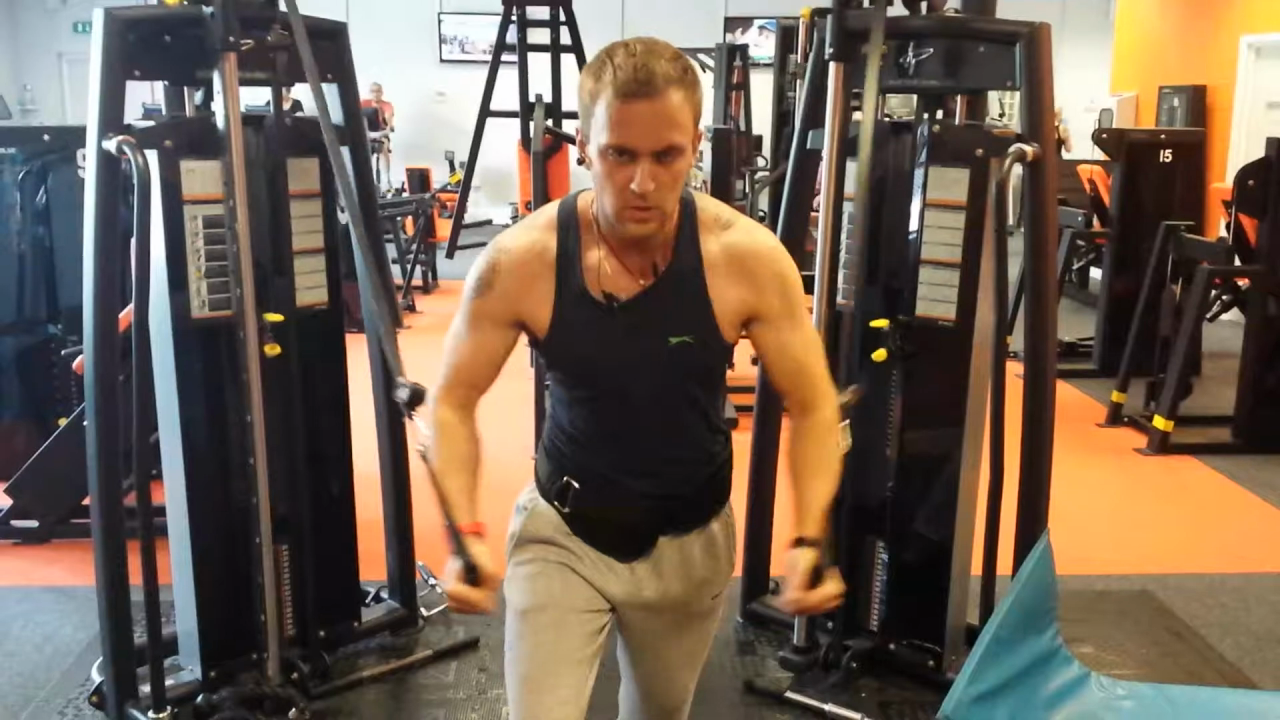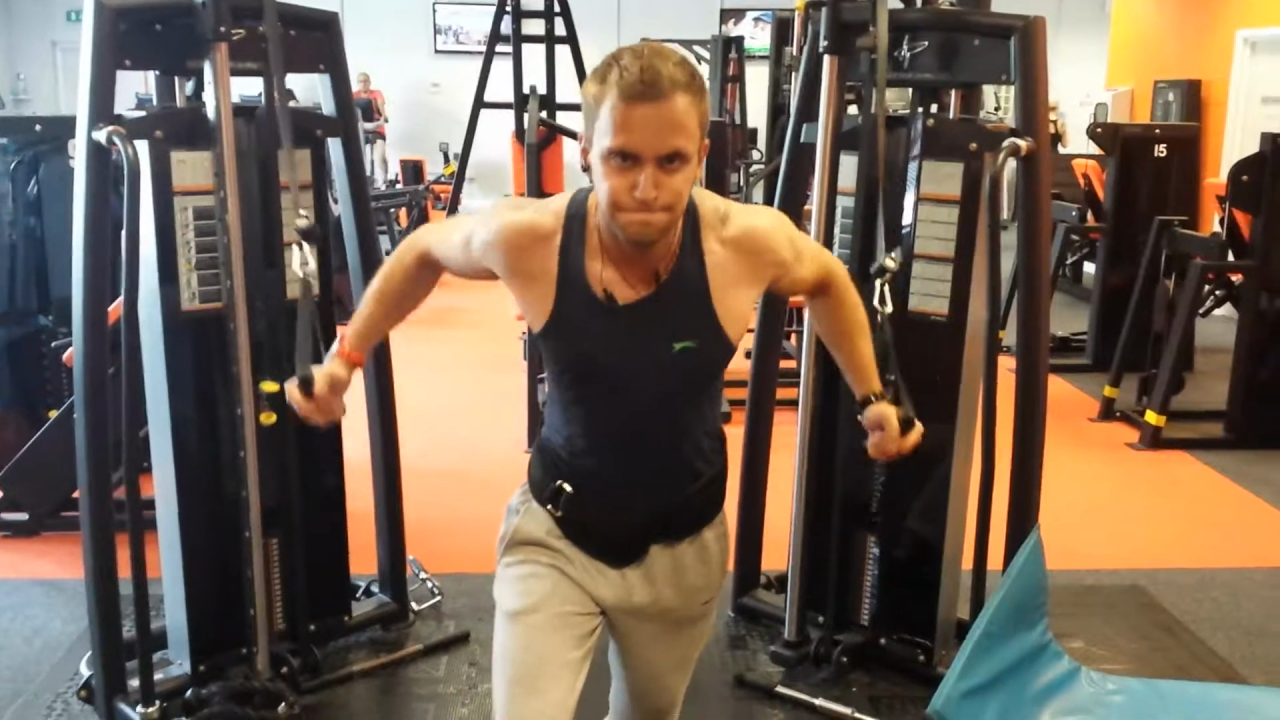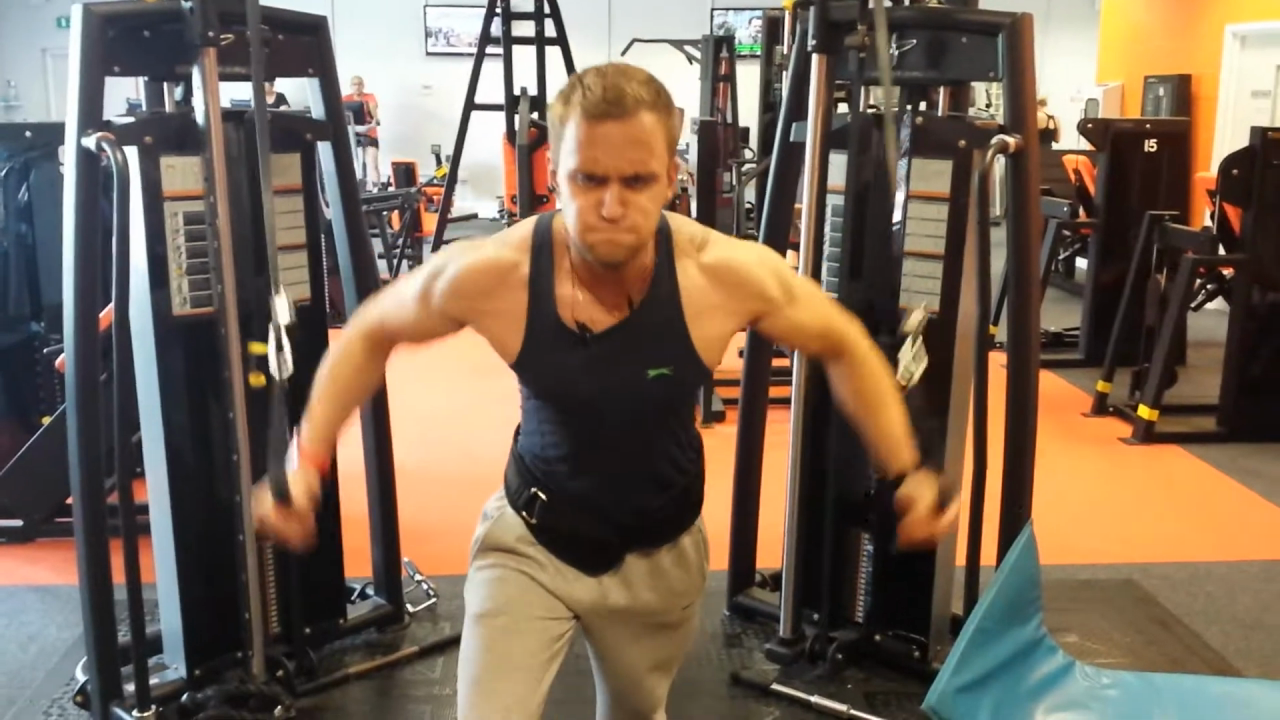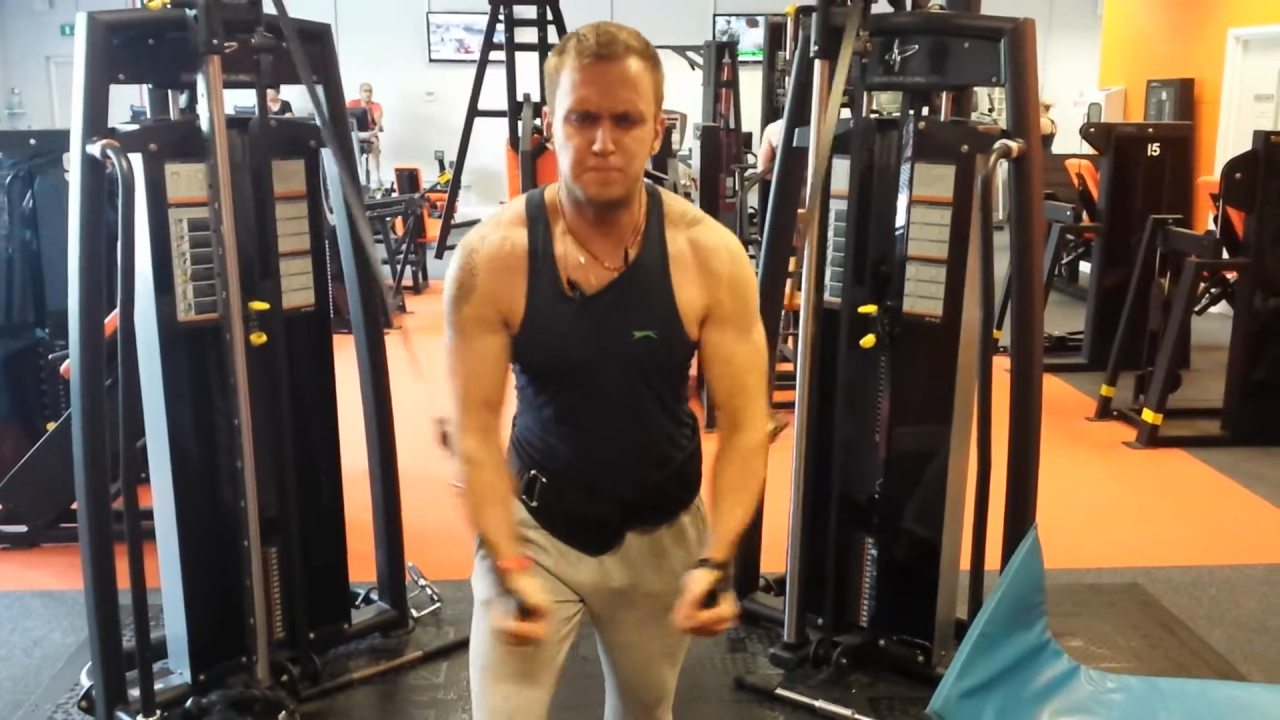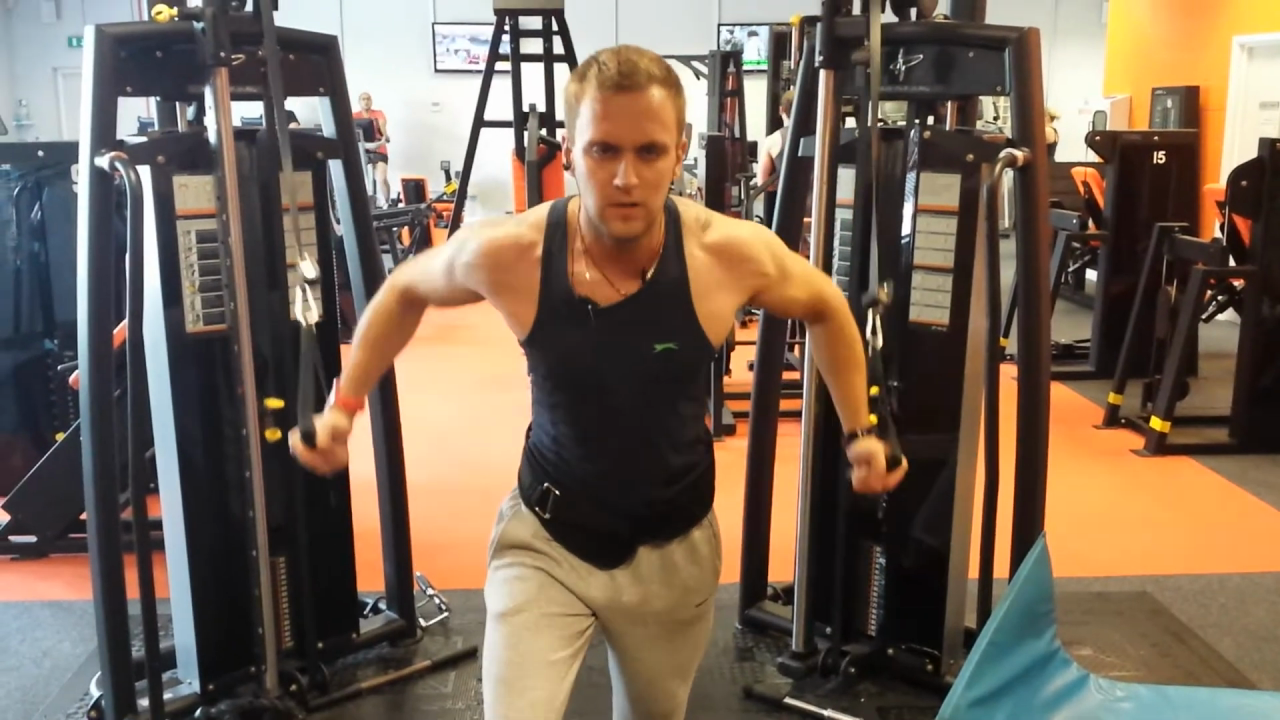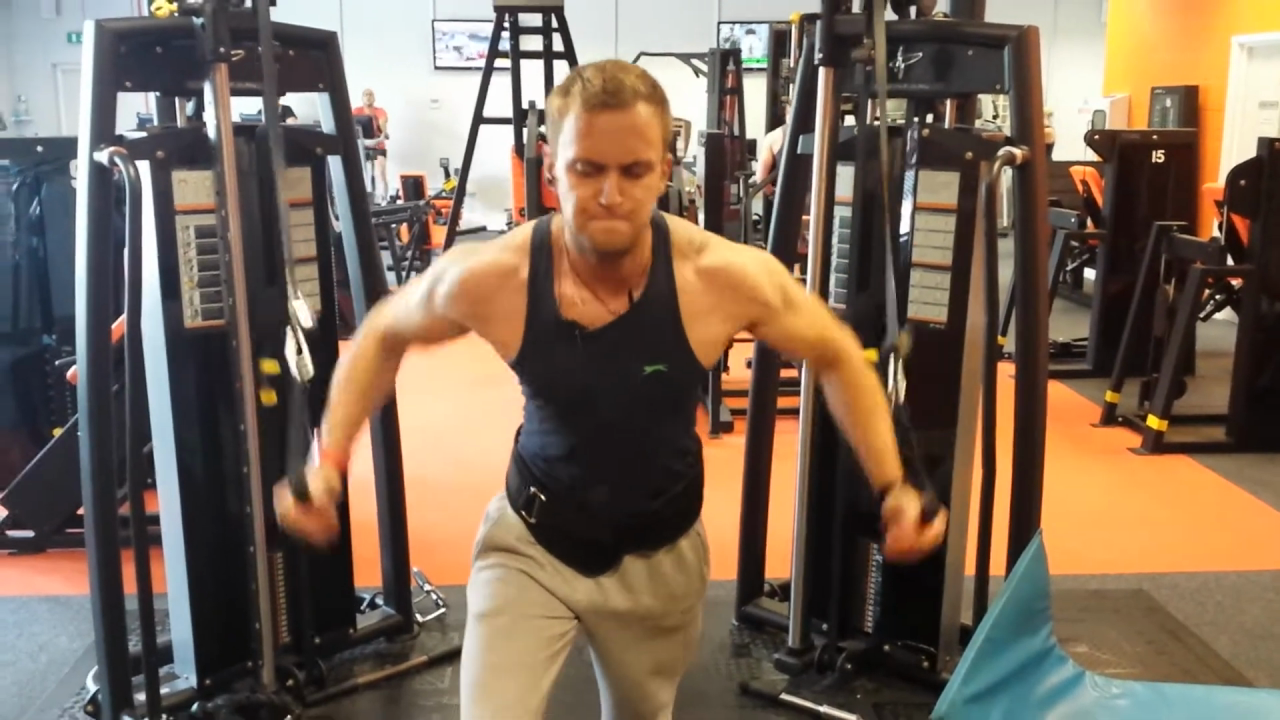
dt=0.5s
person 1, frame 1
left shoulder: (748, 256)
right shoulder: (520, 260)
left elbow: (812, 405)
right elbow: (453, 402)
left wrist: (806, 539)
right wrist: (469, 534)
left hip: (690, 537)
right hip: (563, 530)
person 1, frame 2
left shoulder: (748, 242)
right shoulder: (527, 237)
left elbow: (827, 281)
right elbow: (426, 251)
left wrist: (871, 396)
right wrist: (345, 359)
left hip: (684, 543)
right hip: (555, 534)
person 1, frame 3
left shoulder: (726, 273)
right shoulder: (492, 272)
left elbow: (842, 345)
right elbow: (372, 332)
left wrist: (907, 474)
right wrist: (309, 464)
left hip: (661, 549)
right hip: (530, 538)
person 1, frame 4
left shoulder: (709, 255)
right shoulder: (492, 256)
left elbow: (745, 426)
right elbow: (474, 432)
left wrist: (714, 565)
right wrist: (510, 571)
left hip: (660, 529)
right hip: (534, 523)
person 1, frame 5
left shoulder: (731, 253)
right shoulder: (507, 252)
left elbow: (825, 309)
right elbow: (407, 289)
left wrist: (858, 431)
right wrist: (344, 404)
left hip: (673, 545)
right hip: (545, 537)
person 1, frame 6
left shoulder: (725, 276)
right shoulder: (492, 277)
left elbow: (838, 354)
right elbow: (382, 333)
left wrist: (892, 485)
right wrist: (325, 468)
left hip: (660, 550)
right hip: (531, 541)
